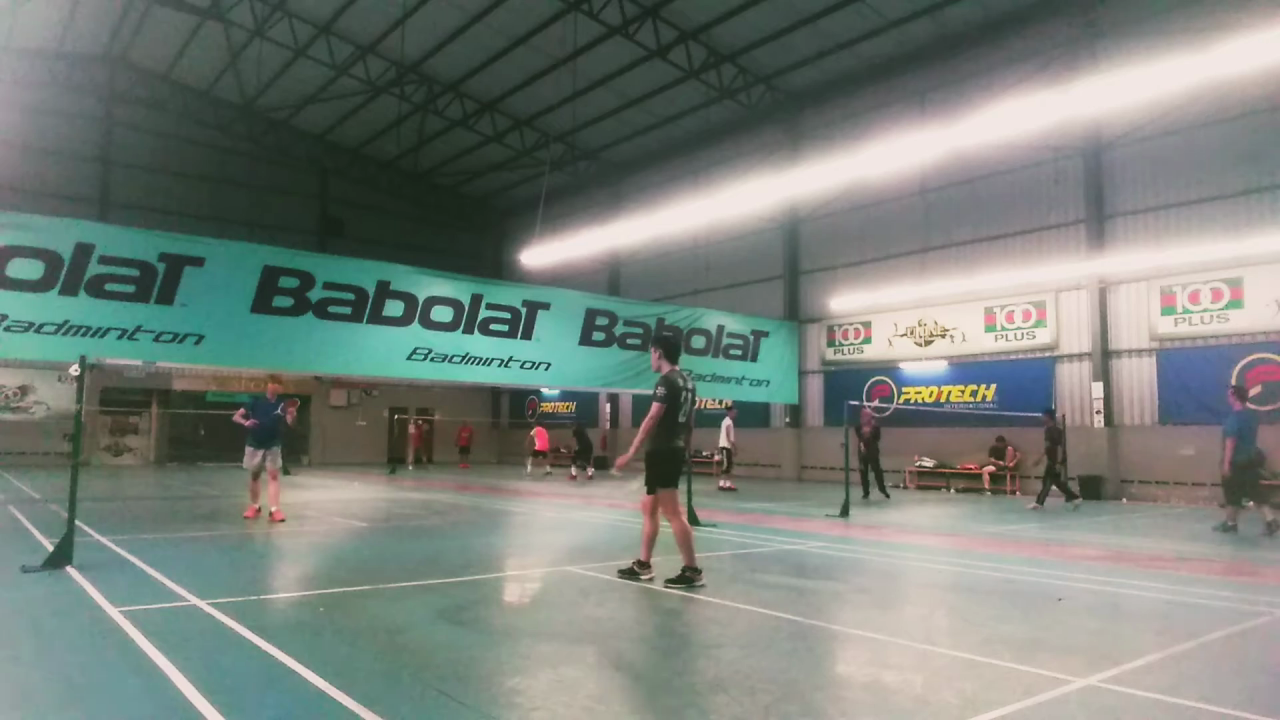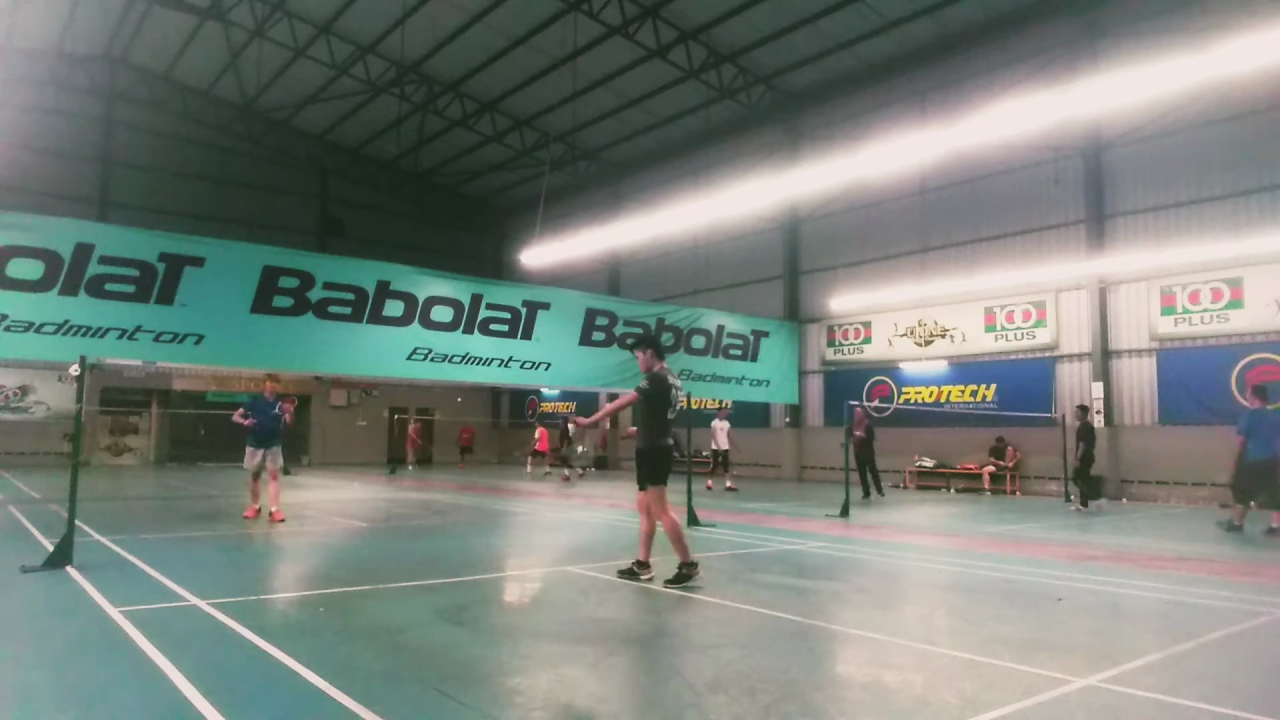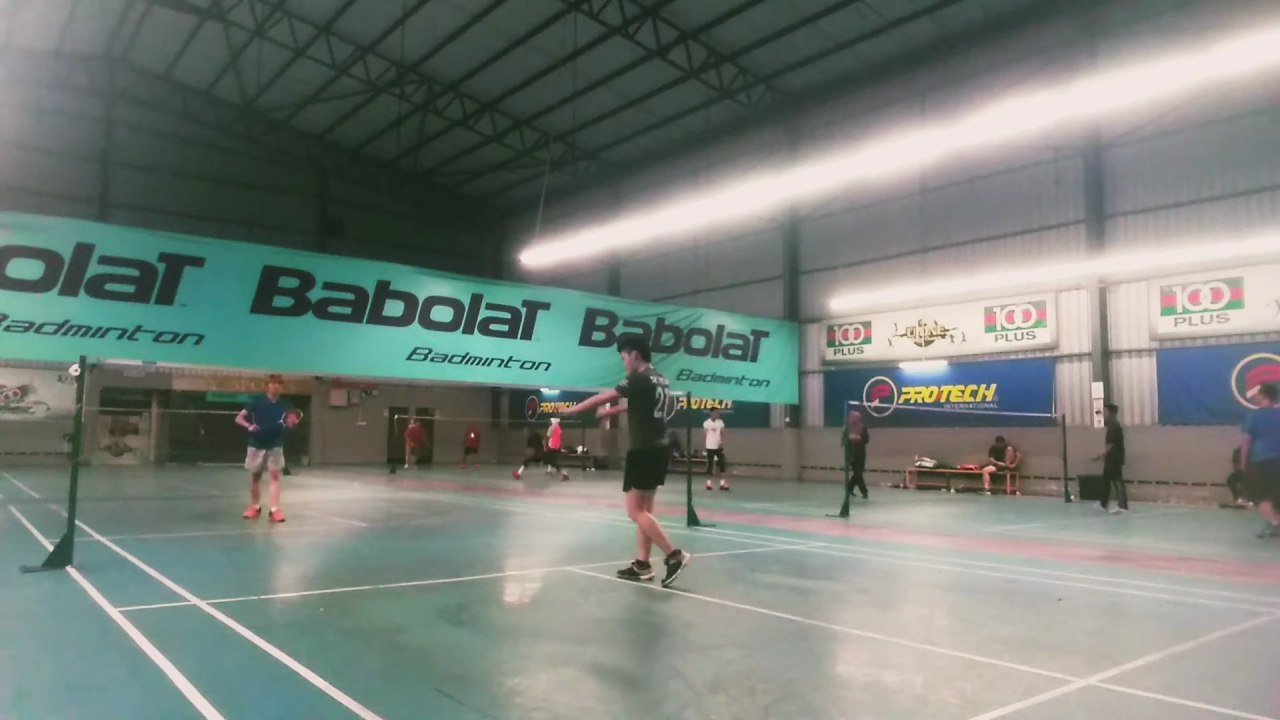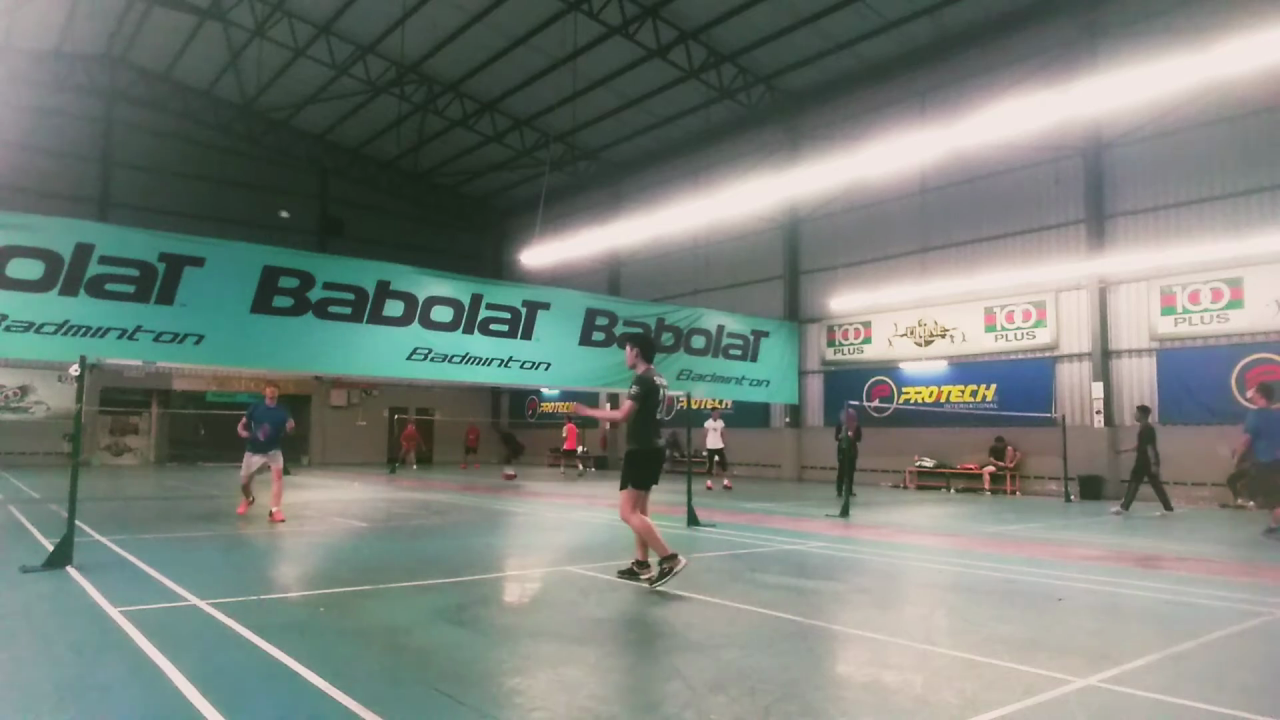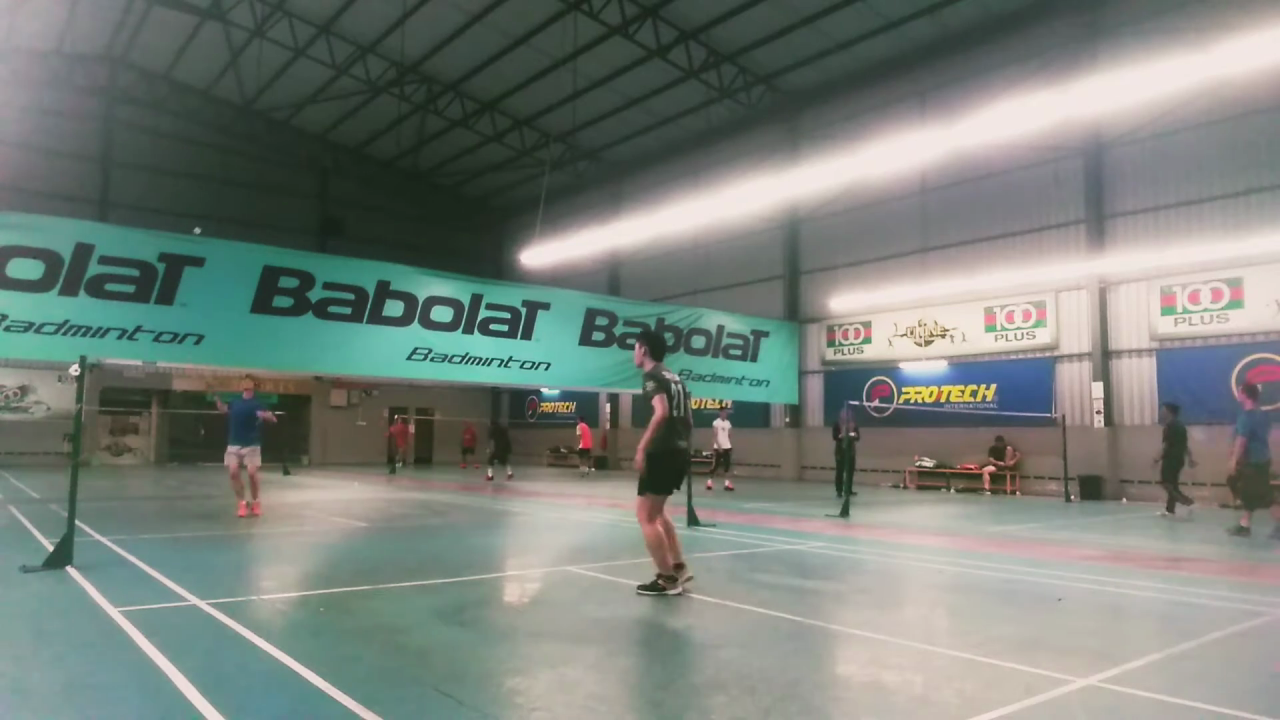
dt=0.3s
person 1, frame 1
left shoulder: (667, 382)
right shoulder: (685, 381)
left elbow: (652, 421)
right elbow: (686, 422)
left wrist: (630, 453)
right wrist: (683, 453)
left hip: (662, 453)
right hip: (674, 452)
left knee: (673, 513)
right knee: (649, 508)
left ankle: (692, 571)
right ankle: (643, 565)
person 1, frame 2
left shoulder: (656, 378)
right shoulder: (671, 379)
left elbow: (622, 404)
left wrist: (590, 421)
right wrist: (639, 429)
left hip: (652, 450)
right hip: (659, 448)
left knee: (661, 511)
right knee: (645, 508)
left ankle: (688, 565)
right ankle: (642, 565)
person 1, frame 3
left shoulder: (639, 379)
right shoulder: (660, 380)
left elbow: (600, 399)
left wrist: (572, 409)
right wrist: (613, 411)
left hip: (644, 451)
right hip: (658, 449)
left knee: (636, 511)
right knee: (644, 510)
left ankle: (674, 555)
right ankle: (642, 564)
person 1, frame 4
left shoulder: (642, 380)
right shoulder: (658, 380)
left elbow: (622, 415)
left wrist: (589, 412)
left hip: (641, 451)
right hip: (654, 449)
left knee: (628, 512)
right knee: (639, 510)
left ankle: (669, 559)
right ankle: (642, 564)
person 1, frame 5
left shoulder: (653, 377)
right shoulder: (674, 377)
left elbow: (661, 413)
right elbow: (688, 419)
left wrist: (641, 449)
left hip: (663, 454)
right hip: (680, 452)
left knee: (646, 518)
right knee: (657, 512)
left ankle: (667, 579)
right ankle: (678, 566)
